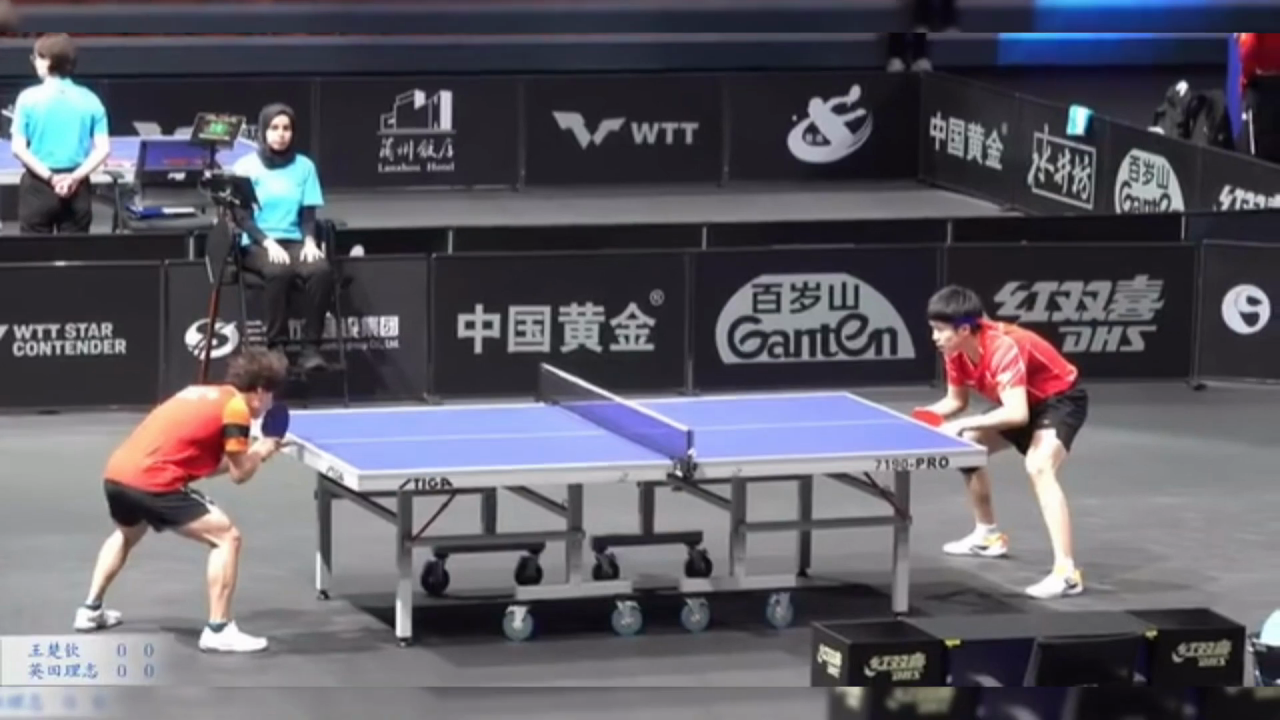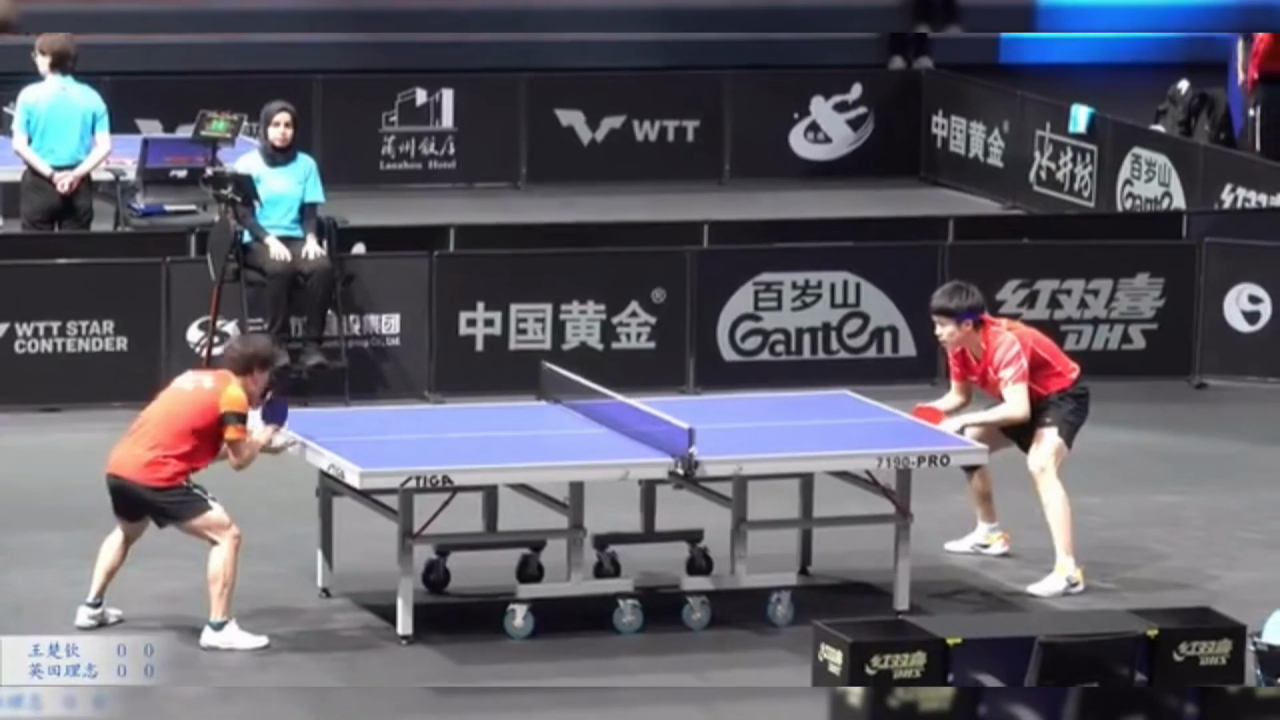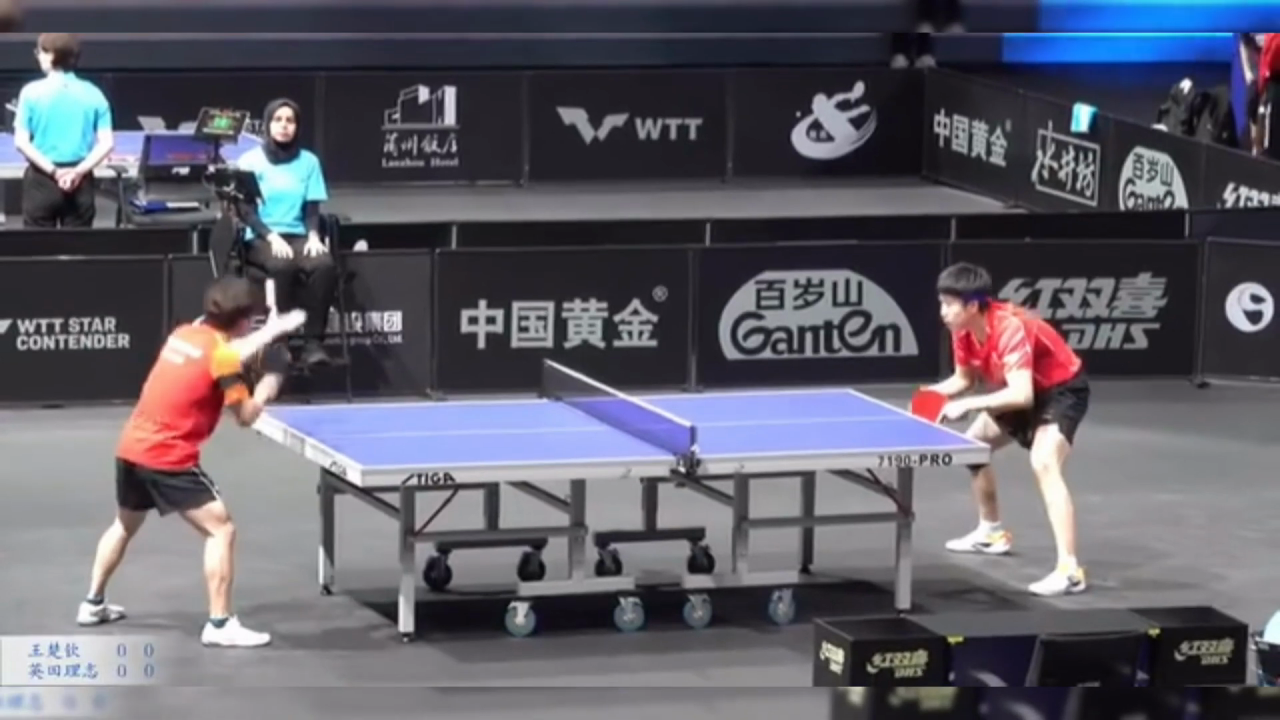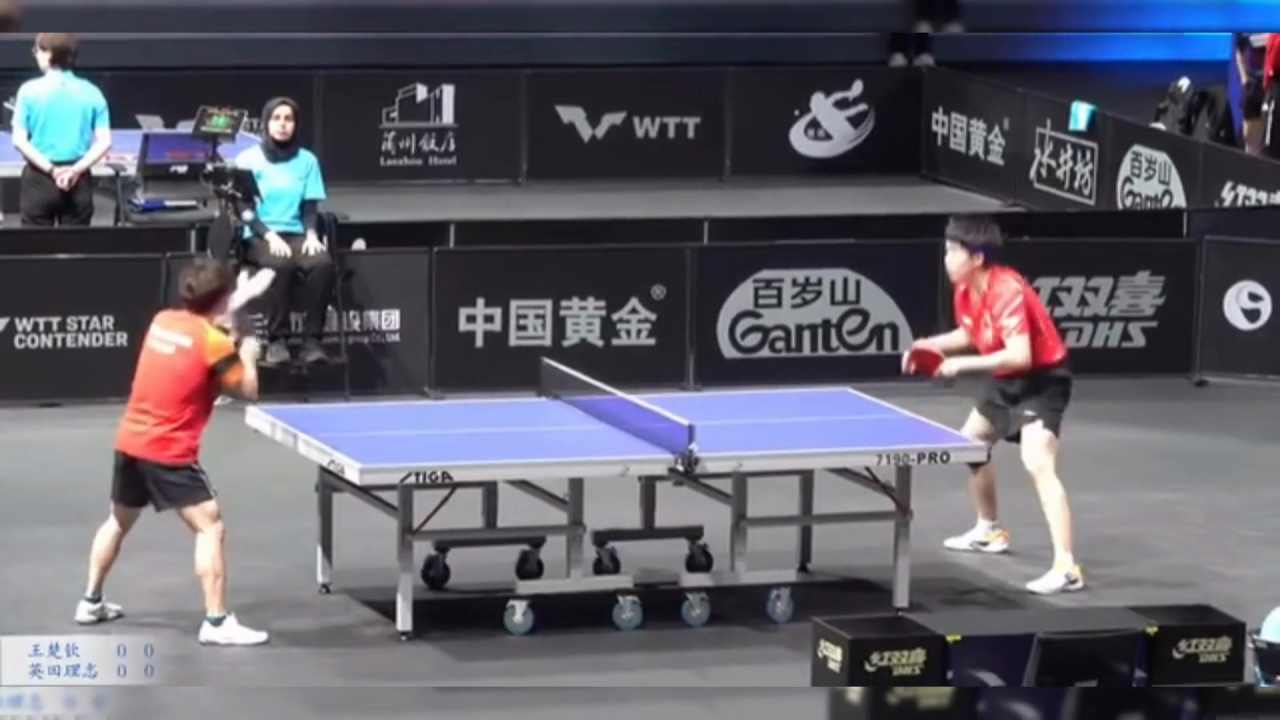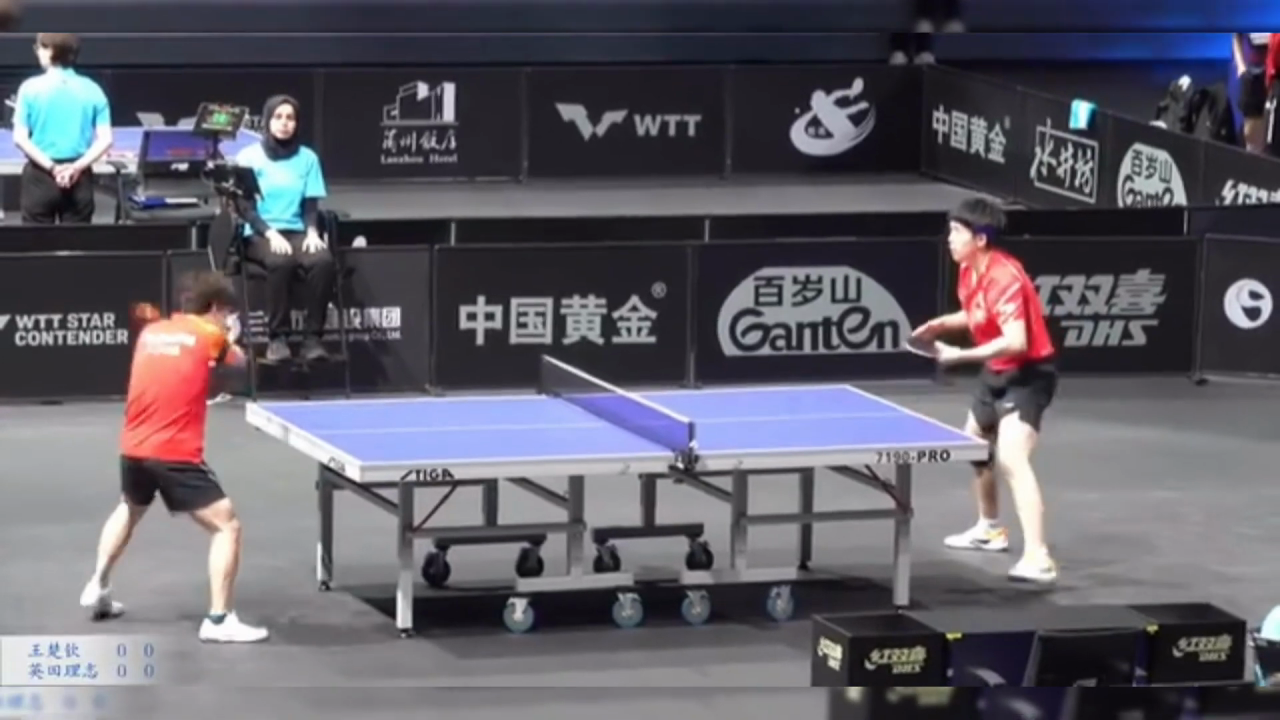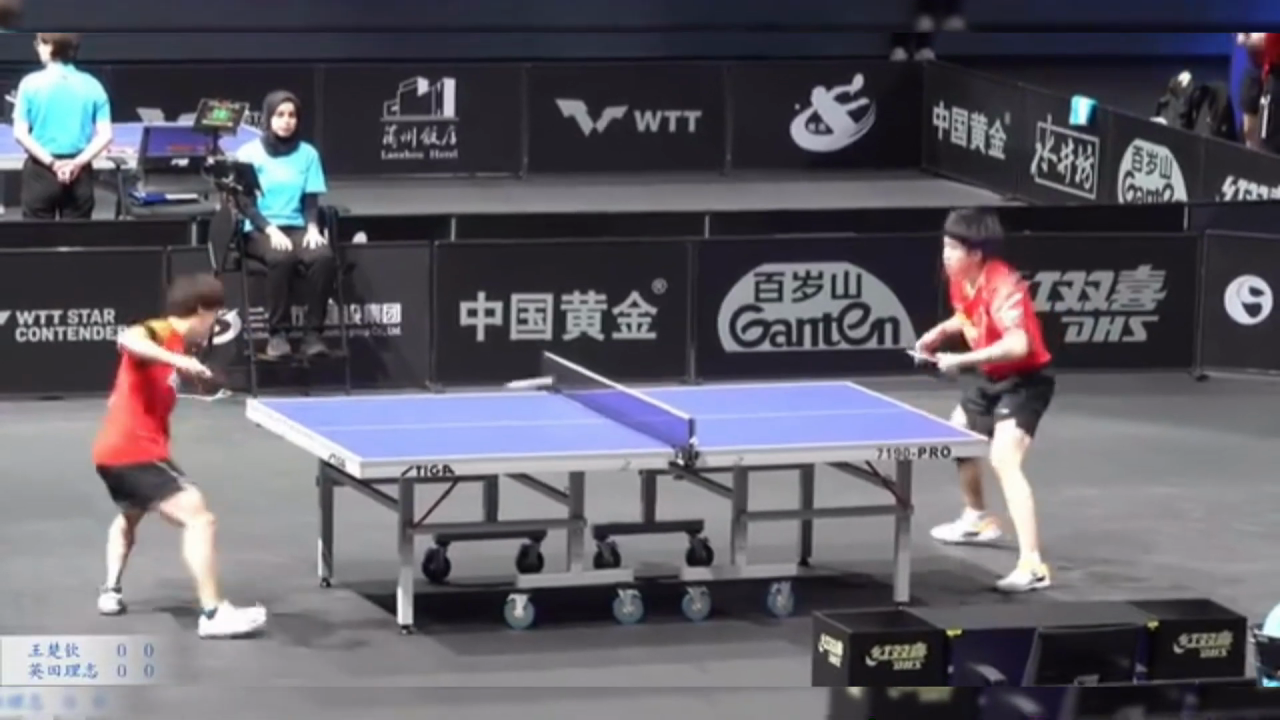
dt=0.3s
person 1, frame 1
left shoulder: (203, 394)
right shoulder: (236, 408)
right elbow: (240, 474)
left wrist: (253, 452)
right wrist: (262, 450)
left hip: (116, 474)
right hip: (152, 483)
left knee: (126, 535)
right knee: (227, 538)
left ankle: (91, 610)
right ankle: (218, 630)
person 1, frame 2
left shoulder: (195, 378)
right shoulder: (233, 395)
right elbow: (239, 460)
left wrist: (254, 443)
right wrist: (263, 437)
left hip: (119, 467)
right hip: (155, 477)
left knee: (126, 532)
right knee: (227, 535)
left ankle: (92, 607)
right ankle: (218, 628)
person 1, frame 3
left shoulder: (184, 334)
right shoulder: (222, 356)
right elbow: (245, 416)
left wrist: (272, 330)
right wrist: (268, 383)
left hip: (131, 448)
right hip: (167, 459)
left knee: (125, 524)
right knee: (221, 531)
left ankle: (93, 604)
right ankle: (220, 625)
person 1, frame 4
left shoulder: (162, 320)
right shoulder: (214, 341)
right elbow: (248, 392)
right wrist: (248, 354)
left hip: (129, 443)
right hip: (169, 453)
left knee: (119, 522)
right knee: (211, 529)
left ankle: (91, 603)
right ankle: (217, 622)
person 1, frame 5
left shoulder: (149, 332)
right shoulder: (208, 334)
right elbow: (237, 360)
left hip: (134, 447)
right hip: (177, 454)
left knee: (127, 512)
right knee: (227, 527)
left ankle: (97, 588)
right ankle: (219, 620)
person 1, frame 6
left shoulder: (168, 340)
right shoulder: (160, 333)
right elbow: (126, 338)
right wrist: (182, 361)
left hip: (110, 454)
right hip: (138, 454)
left knee: (130, 516)
right knee: (199, 521)
left ankle: (111, 591)
right ankle: (214, 613)
person 2, frame 1
left shoulder: (1003, 347)
right shoulder: (957, 350)
left elbow: (1017, 413)
right elbow: (956, 400)
left wrist: (963, 424)
left hip: (1061, 399)
right hip: (1024, 401)
left knee: (1039, 467)
left ankle: (1066, 572)
right ankle: (988, 535)
person 2, frame 2
left shoulder: (1005, 343)
right shoulder: (960, 346)
left elbow: (1018, 411)
right elbow: (959, 395)
left wrist: (964, 420)
right wrist: (930, 410)
left hip: (1062, 397)
right hip: (1026, 399)
left knee: (1040, 465)
left ankle: (1067, 571)
right ankle: (990, 534)
person 2, frame 3
left shoulder: (1010, 329)
right shoulder: (963, 331)
left elbow: (1021, 395)
right elbow: (964, 379)
left wrist: (968, 405)
right wrist: (933, 393)
left hip: (1063, 390)
right hip: (1026, 392)
left knee: (1044, 463)
right knee: (974, 445)
left ankle: (1069, 570)
right ankle: (992, 532)
person 2, frame 4
left shoulder: (1008, 291)
right shoulder: (965, 289)
left elbow: (1020, 355)
right elbow: (971, 333)
left wrist: (963, 366)
right wrist: (930, 346)
left hip: (1042, 379)
right hip: (1007, 380)
left knee: (1037, 464)
right knee: (971, 444)
left ankle: (1066, 567)
right ankle: (990, 531)
person 2, frame 5
left shoulder: (1004, 276)
right shoulder: (969, 271)
left elbow: (1016, 342)
left wrist: (960, 355)
right wrist: (941, 324)
left hip: (1028, 374)
right hip: (998, 373)
left knee: (1011, 459)
left ankle: (1037, 557)
right ankle: (989, 528)
person 2, frame 6
left shoulder: (1003, 286)
right shoulder: (960, 279)
left elbow: (1019, 345)
left wrist: (963, 359)
right wrist: (936, 335)
left hip: (1025, 382)
right hip: (990, 379)
left knee: (1004, 461)
left ankle: (1033, 565)
right ankle: (977, 521)
person 3, frame 1
left shoulder: (304, 166)
right shoulder: (246, 166)
left elbow: (308, 212)
right elbow: (241, 216)
left wrist: (309, 241)
right wrist: (268, 242)
left hip: (294, 241)
right hip: (257, 244)
left knee: (321, 270)
right knee: (279, 271)
left ankle: (311, 346)
right ankle: (275, 346)
person 3, frame 2
left shoulder: (306, 164)
right shoulder: (247, 164)
left elbow: (310, 210)
right elbow: (243, 213)
left wrist: (311, 239)
right wrist: (270, 240)
left hip: (295, 239)
right hip: (259, 241)
left knee: (322, 268)
right knee: (280, 270)
left ankle: (312, 344)
right ankle: (277, 344)
person 3, frame 3
left shoulder: (308, 161)
right shoulder: (250, 161)
left elbow: (312, 207)
right elbow: (245, 210)
left wrist: (313, 236)
right wrist: (272, 237)
left hip: (298, 236)
right hip: (261, 239)
left knee: (324, 266)
right knee: (282, 266)
left ankle: (313, 341)
person 3, frame 4
left shoulder: (307, 160)
right shoulder: (248, 159)
left elbow: (310, 206)
left wrist: (311, 234)
right wrist: (270, 235)
left hip: (296, 234)
right hip: (259, 237)
left knee: (322, 264)
right knee: (281, 264)
left ankle: (312, 339)
right ankle: (276, 340)
person 3, frame 5
left shoulder: (307, 158)
right shoulder: (249, 156)
left elbow: (311, 204)
right elbow: (244, 206)
left wrist: (311, 232)
right wrist: (270, 233)
left hip: (297, 232)
right hip: (260, 234)
left knee: (323, 261)
right knee: (281, 262)
left ankle: (312, 337)
right ankle: (277, 337)
person 3, frame 6
left shoulder: (308, 153)
right shoulder: (249, 153)
left elbow: (311, 200)
right elbow: (245, 203)
left wrist: (312, 228)
right wrist: (271, 229)
left hip: (297, 228)
right hip: (260, 230)
left knee: (323, 257)
right knee: (281, 258)
left ankle: (313, 333)
right ankle: (277, 333)
person 4, frame 1
left shoulder: (29, 97)
right shoulder: (89, 99)
left elbow: (18, 148)
right elbow: (103, 149)
left wrist: (50, 177)
right wrist: (75, 177)
left hip: (38, 187)
right hip: (77, 187)
person 4, frame 2
left shoulder: (30, 95)
right shoulder: (91, 96)
left elbow: (19, 146)
right elbow: (104, 147)
left wrist: (51, 175)
right wrist: (76, 175)
left hip: (39, 184)
right hip: (78, 185)
person 4, frame 3
left shoulder: (32, 91)
right shoulder: (93, 93)
left elbow: (21, 142)
right elbow: (106, 143)
left wrist: (53, 171)
right wrist: (78, 171)
left hip: (41, 180)
right hip: (80, 181)
person 4, frame 4
left shoulder: (30, 90)
right shoulder: (91, 92)
left elbow: (19, 141)
right elbow: (104, 142)
left wrist: (51, 170)
right wrist: (76, 170)
left hip: (39, 179)
right hip: (78, 180)
person 4, frame 5
left shoulder: (31, 87)
right shoulder: (92, 89)
left elbow: (20, 138)
right elbow: (105, 139)
left wrist: (52, 168)
right wrist: (77, 167)
left hip: (40, 176)
right hip: (79, 177)
person 4, frame 6
left shoulder: (31, 83)
right shoulder: (92, 85)
left elbow: (20, 133)
right elbow: (105, 135)
left wrist: (51, 163)
right wrist: (77, 163)
left hip: (40, 172)
right hip: (79, 173)
